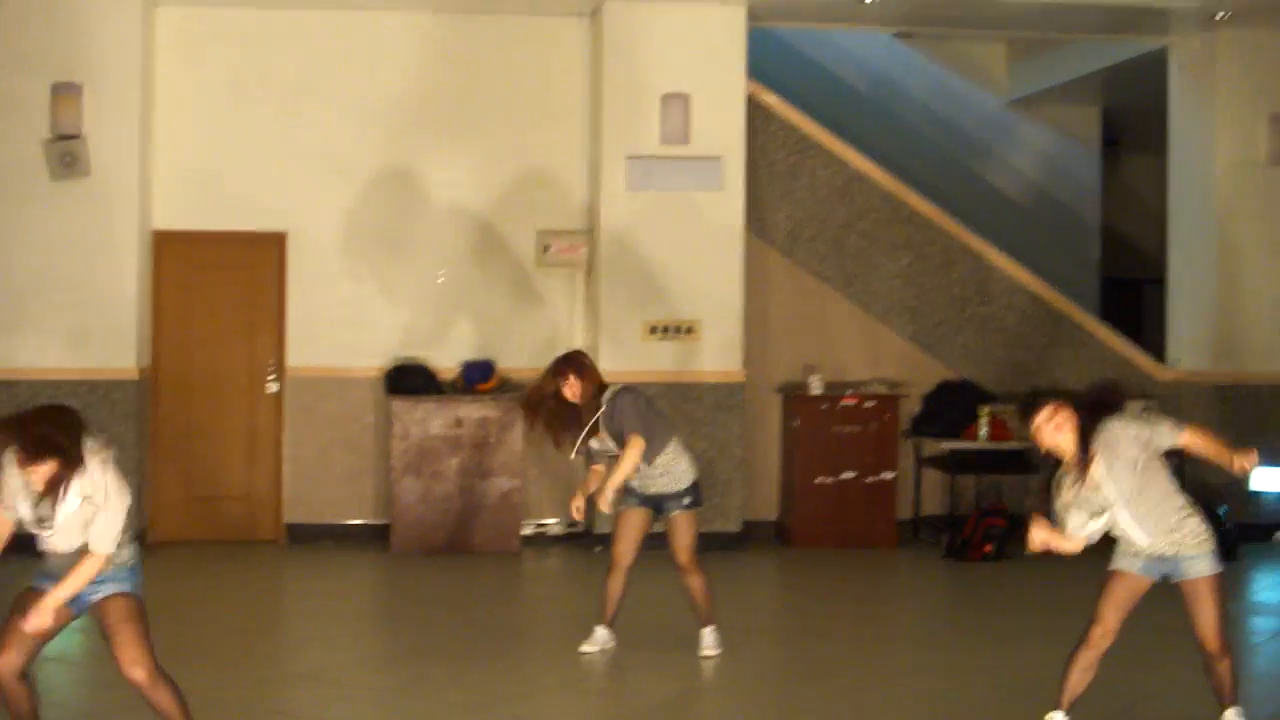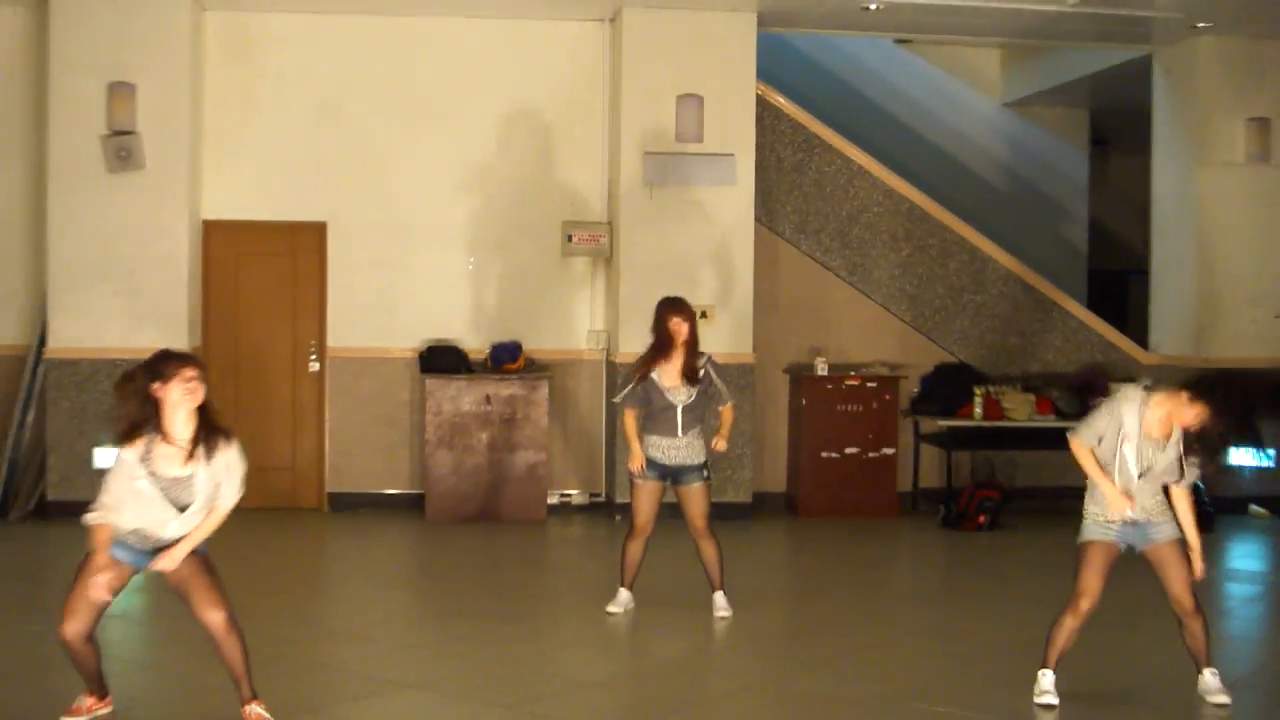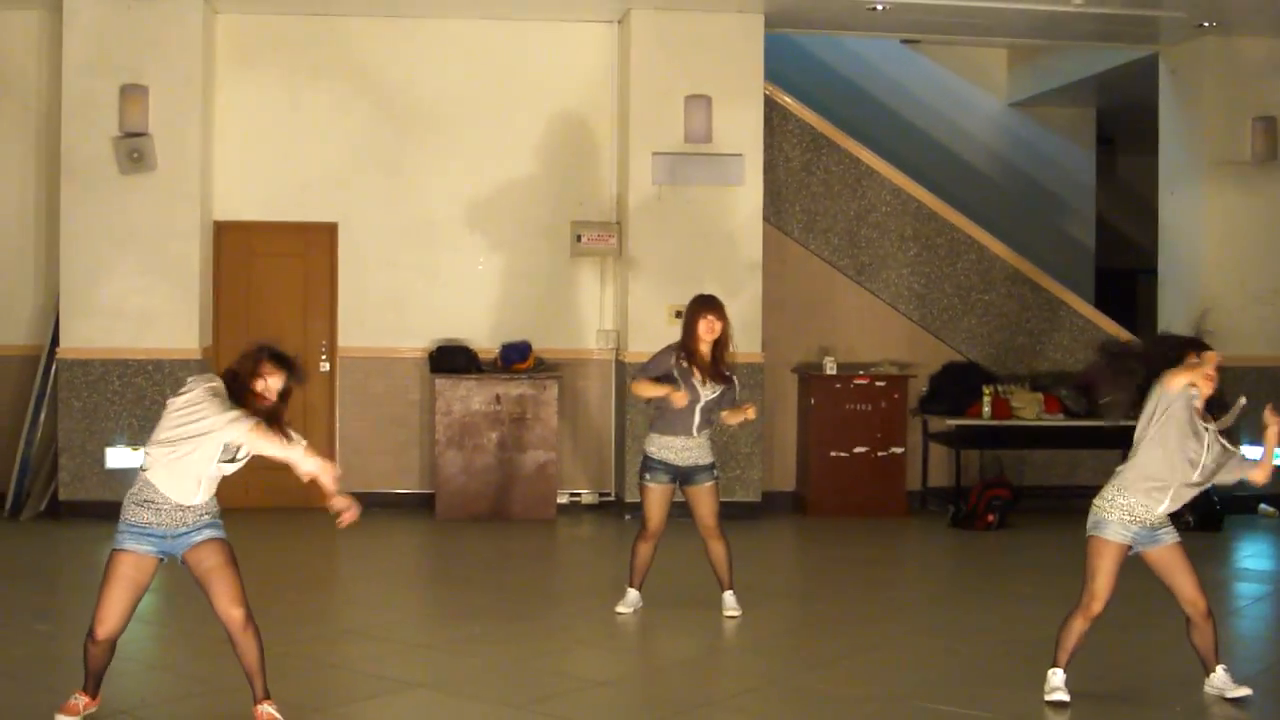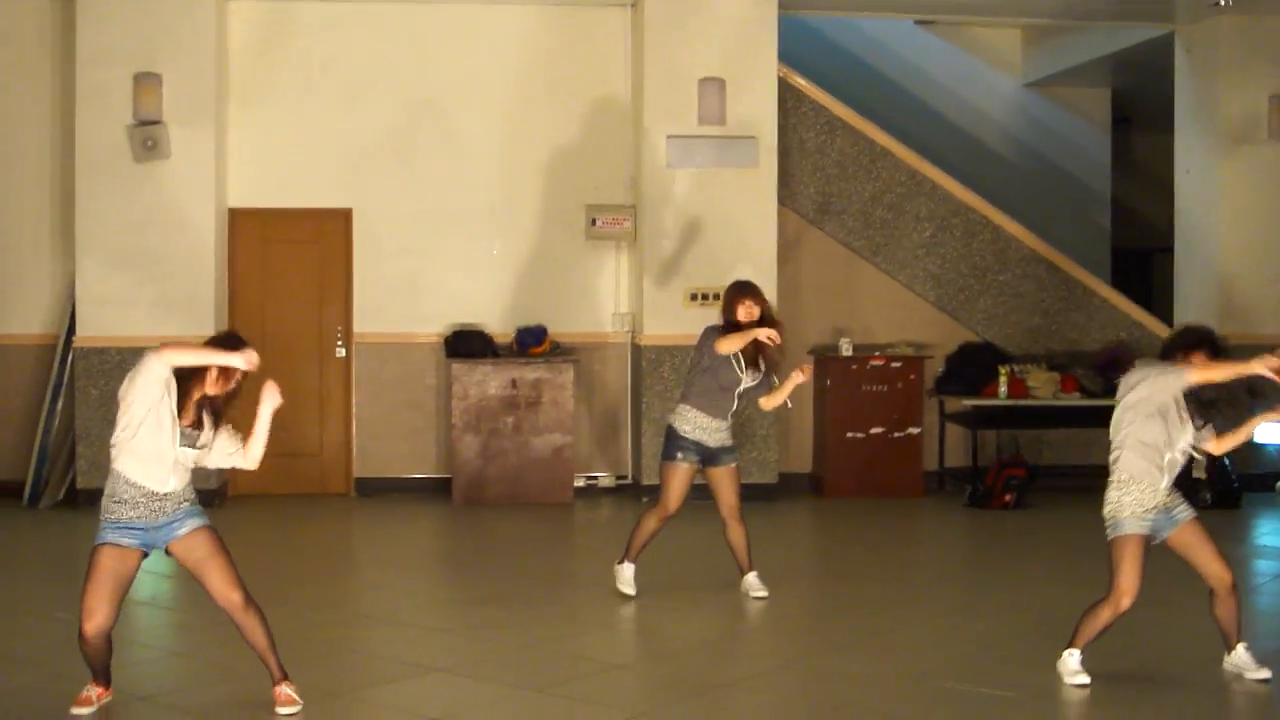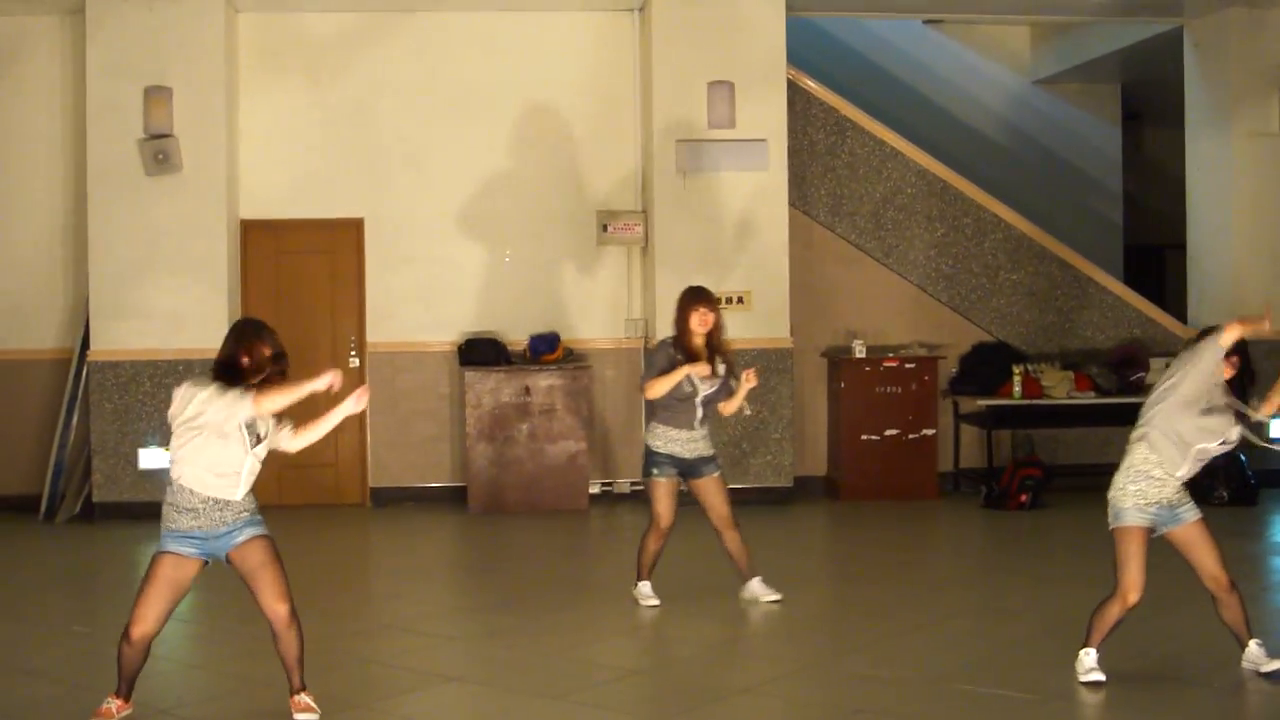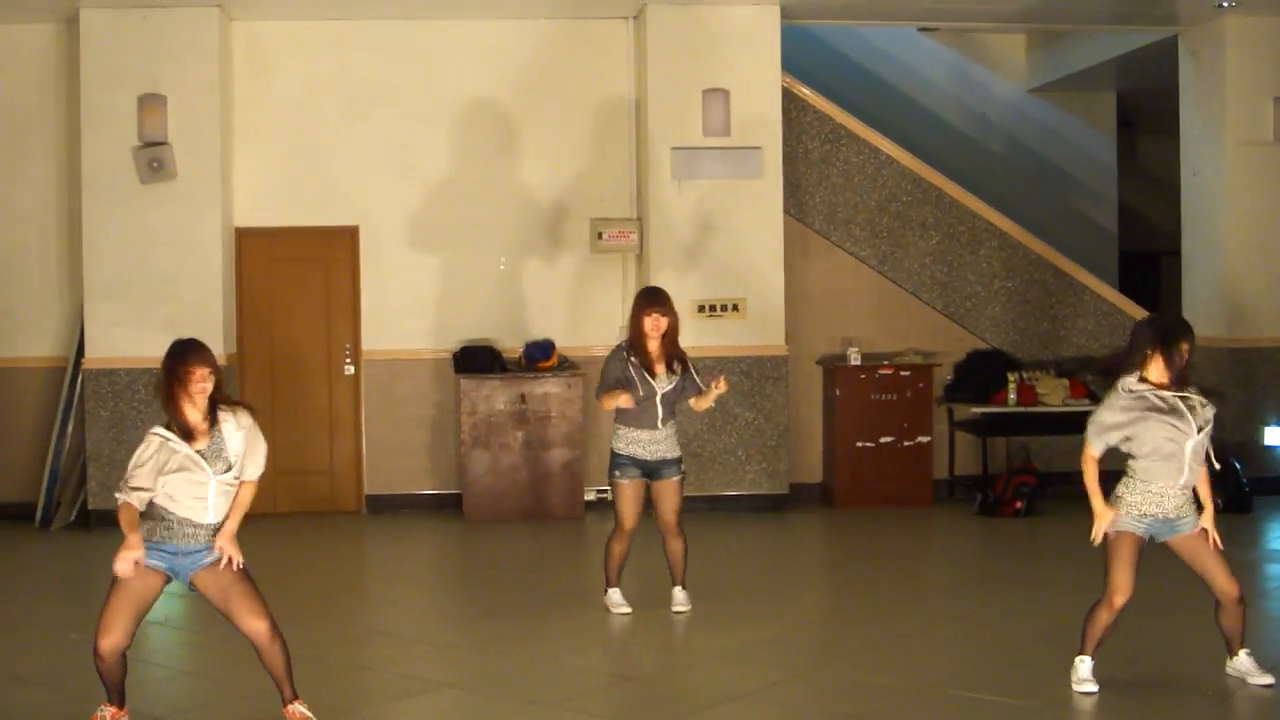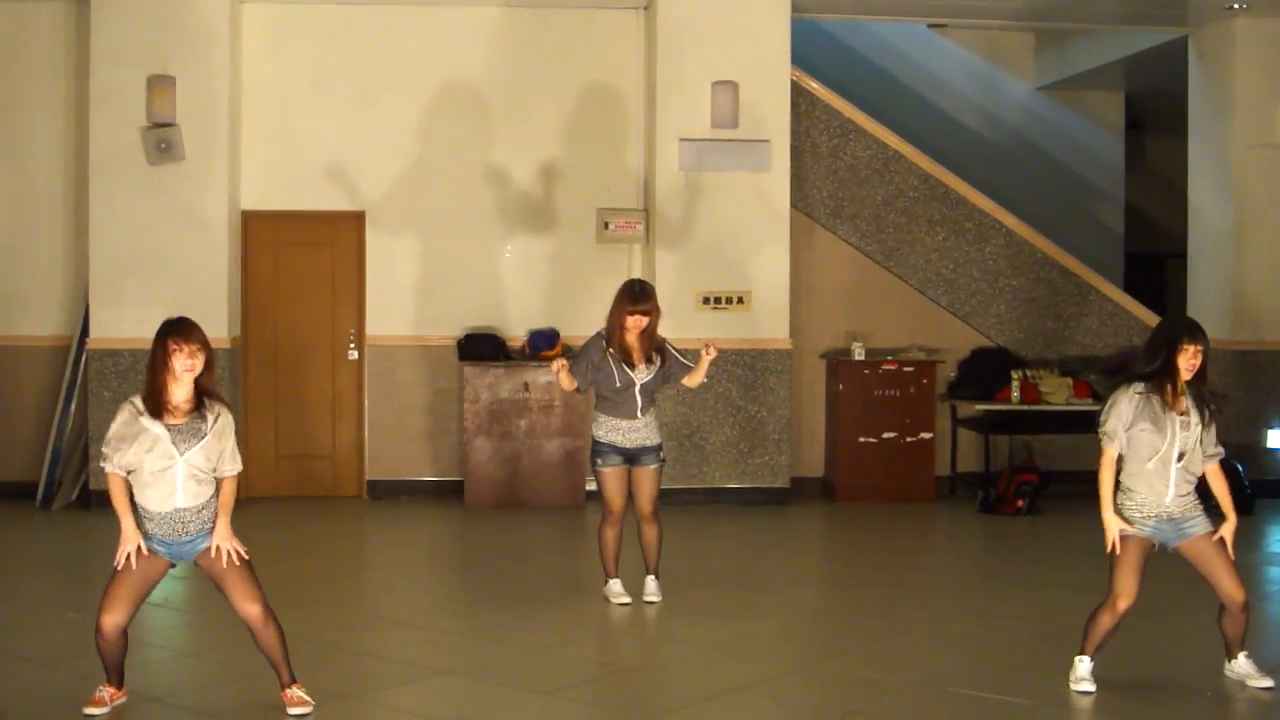
dt=0.4s
person 1, frame 1
left shoulder: (98, 480)
left elbow: (100, 551)
left wrist: (51, 597)
left hip: (110, 570)
right hip: (55, 572)
left knee: (139, 670)
person 1, frame 2
left shoulder: (222, 448)
right shoulder: (135, 455)
left elbow: (225, 503)
right elbow: (102, 515)
left wrist: (183, 549)
right wrist: (101, 568)
left hip: (179, 543)
right hip: (125, 538)
left knee: (218, 617)
right knee: (72, 629)
person 1, frame 3
left shoulder: (259, 423)
right shoulder: (204, 397)
left elbow: (293, 443)
right elbow: (236, 427)
left wrist: (334, 492)
right wrist: (303, 460)
left hip: (200, 520)
right hip: (144, 519)
left knee: (236, 615)
right knee: (105, 630)
person 1, frame 4
left shoulder: (211, 421)
right shoulder: (155, 387)
left elbow: (248, 460)
right elbow: (159, 355)
left wrist: (266, 410)
right wrist: (229, 357)
left hip: (180, 511)
right hip: (124, 514)
left knee: (236, 599)
right knee: (92, 627)
left ankle: (281, 683)
right ankle: (101, 685)
person 1, frame 5
left shoulder: (252, 410)
right shoulder: (196, 394)
left elbow: (293, 441)
right elbow: (252, 404)
left wrist: (345, 408)
right wrist: (314, 383)
left hip: (242, 521)
right hip: (188, 526)
left knee: (281, 610)
right knee: (140, 630)
person 1, frame 6
left shoulder: (237, 422)
right shoulder: (159, 440)
left elbow: (250, 476)
right elbow: (130, 497)
left wrist: (229, 529)
right wrist: (130, 538)
left hip: (209, 548)
right hip: (155, 546)
left knee: (261, 627)
right knee: (107, 643)
person 1, frame 7
left shoulder: (218, 414)
right shoulder: (135, 413)
left elbow: (227, 474)
right elbow: (115, 468)
left wrist: (224, 524)
right wrist: (128, 526)
left hip: (206, 530)
right hip: (152, 534)
left knee: (254, 609)
right knee: (108, 620)
left ankle: (289, 684)
right ankle: (114, 686)
person 2, frame 1
left shoulder: (1117, 431)
right shoulder: (1068, 489)
left elbow: (1189, 436)
right elbow: (1073, 540)
left wrist: (1230, 457)
right wrist: (1047, 537)
left hip: (1190, 543)
right hip: (1135, 551)
left knee: (1213, 645)
right knee: (1097, 638)
person 2, frame 2
left shoulder: (1181, 442)
right shoulder: (1123, 405)
left elbow: (1181, 493)
right elbow: (1078, 441)
left wrist: (1195, 546)
right wrist: (1107, 487)
left hip: (1152, 518)
right hip: (1104, 518)
left knee: (1188, 605)
right knee: (1083, 602)
left ankle: (1208, 678)
right ankle: (1046, 678)
person 2, frame 3
left shoulder: (1214, 439)
right shoulder: (1172, 400)
left elbow: (1258, 475)
right elbow: (1171, 379)
left wrist: (1271, 432)
right wrist: (1197, 366)
left hip: (1157, 521)
right hip: (1118, 509)
left knee: (1198, 605)
right knee: (1093, 604)
left ankle: (1216, 676)
right ankle: (1056, 676)
person 2, frame 4
left shoulder: (1177, 403)
right shoulder: (1146, 382)
left elbow: (1215, 444)
right elbow: (1199, 374)
left hip: (1169, 502)
right hip: (1130, 503)
left knee: (1223, 579)
right knee: (1122, 598)
left ankle: (1236, 654)
right ankle: (1070, 657)
person 2, frame 5
left shoulder: (1221, 406)
right shoulder: (1189, 371)
right elbow: (1231, 332)
left hip: (1174, 497)
right hip: (1133, 494)
left knee: (1221, 581)
right knee: (1129, 593)
right ankle: (1087, 656)
person 2, frame 6
left shoulder: (1186, 396)
right shoulder: (1126, 400)
left elbow: (1196, 456)
right elbow: (1090, 453)
left wrist: (1209, 510)
right wrist: (1099, 504)
left hip: (1181, 511)
right hip: (1136, 508)
left knee: (1231, 592)
right knee: (1117, 596)
left ankle: (1237, 658)
right ankle: (1083, 664)
person 2, frame 7
left shoulder: (1198, 404)
right shoulder: (1132, 397)
left elbow: (1211, 464)
right elbow: (1110, 456)
left wrist: (1231, 516)
right wrist: (1107, 512)
left hip: (1187, 512)
right hip: (1138, 511)
left knee: (1236, 596)
right knee: (1120, 601)
left ankle: (1236, 661)
right ankle: (1082, 663)
person 3, frame 1
left shoulder: (620, 400)
right shoulder: (585, 420)
left elbow: (636, 446)
right elbow: (598, 468)
left wrist: (609, 488)
right wrist: (583, 493)
left hip: (676, 483)
right hip: (637, 487)
left knee: (685, 562)
right knee: (619, 561)
left ankle: (709, 631)
right ankle: (604, 631)
person 3, frame 2
left shoulder: (704, 366)
right shoulder: (645, 367)
left elbow: (725, 406)
right elbow: (630, 410)
left wrist: (723, 433)
right wrist: (635, 448)
left hip: (691, 458)
right hip: (651, 455)
left knee: (701, 529)
right knee: (640, 528)
left ankle: (719, 595)
right ankle: (625, 593)
person 3, frame 3
left shoulder: (722, 369)
right shoulder: (672, 356)
left elbow: (726, 414)
right elbow: (637, 385)
left wrist: (744, 412)
right wrist: (668, 390)
left hip: (699, 458)
right hip: (660, 454)
left knee: (711, 529)
right knee: (651, 530)
left ankle: (728, 594)
right ankle: (633, 593)
person 3, frame 4
left shoulder: (758, 356)
right shoulder: (716, 335)
left elbow: (766, 402)
right elbow: (723, 347)
left wrist: (792, 382)
right wrist: (754, 332)
left hip: (721, 439)
right hip: (687, 433)
left knee: (732, 512)
right knee: (667, 507)
left ankle: (749, 576)
right ankle: (626, 564)
person 3, frame 5
left shoulder: (719, 358)
right shoulder: (665, 351)
left elbow: (725, 408)
right elbow: (649, 391)
left wrist: (743, 389)
right wrist: (685, 370)
left hip: (700, 449)
right hip: (663, 448)
left knee: (725, 520)
right knee: (662, 524)
left ankle: (752, 582)
right ankle: (642, 584)
person 3, frame 6
left shoulder: (677, 358)
right shoulder: (622, 356)
left elbow: (697, 402)
right elbow: (603, 398)
left wrist: (714, 391)
right wrist: (615, 398)
left hip: (667, 451)
right hip: (628, 451)
left knee: (671, 525)
right knee: (626, 527)
left ankle: (679, 589)
right ankle: (612, 591)
person 3, frame 7
left shoulder: (658, 348)
right shoulder: (600, 345)
left elbow: (691, 379)
right elbow: (572, 384)
left wrist: (705, 360)
right wrist: (561, 371)
left hip: (646, 439)
right hip: (609, 439)
left knee: (647, 512)
right knee: (614, 513)
left ankle: (652, 578)
right ankle: (612, 581)
